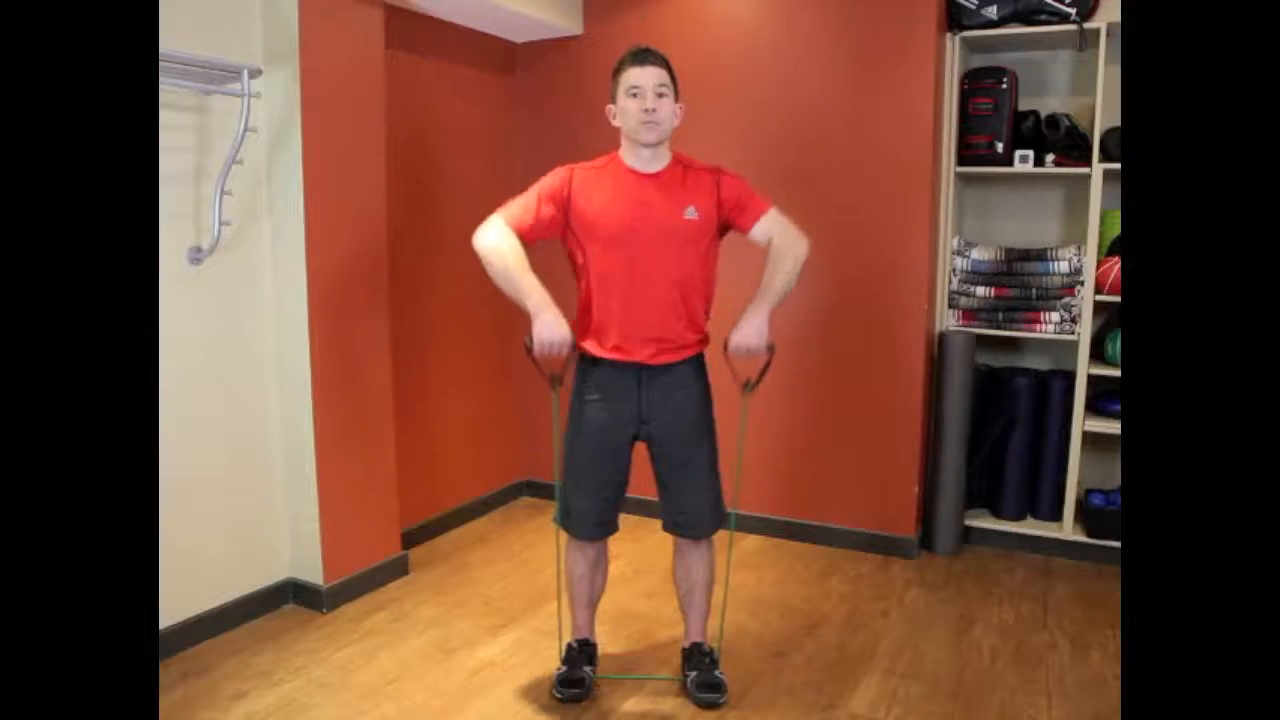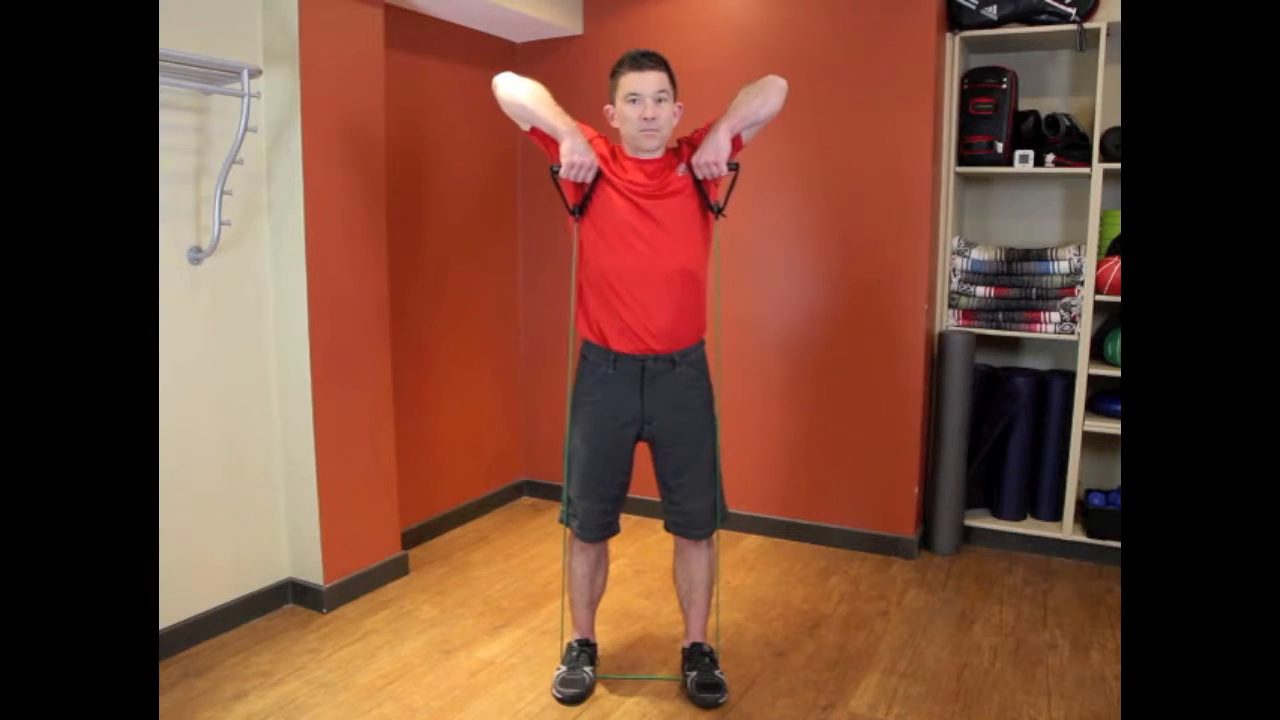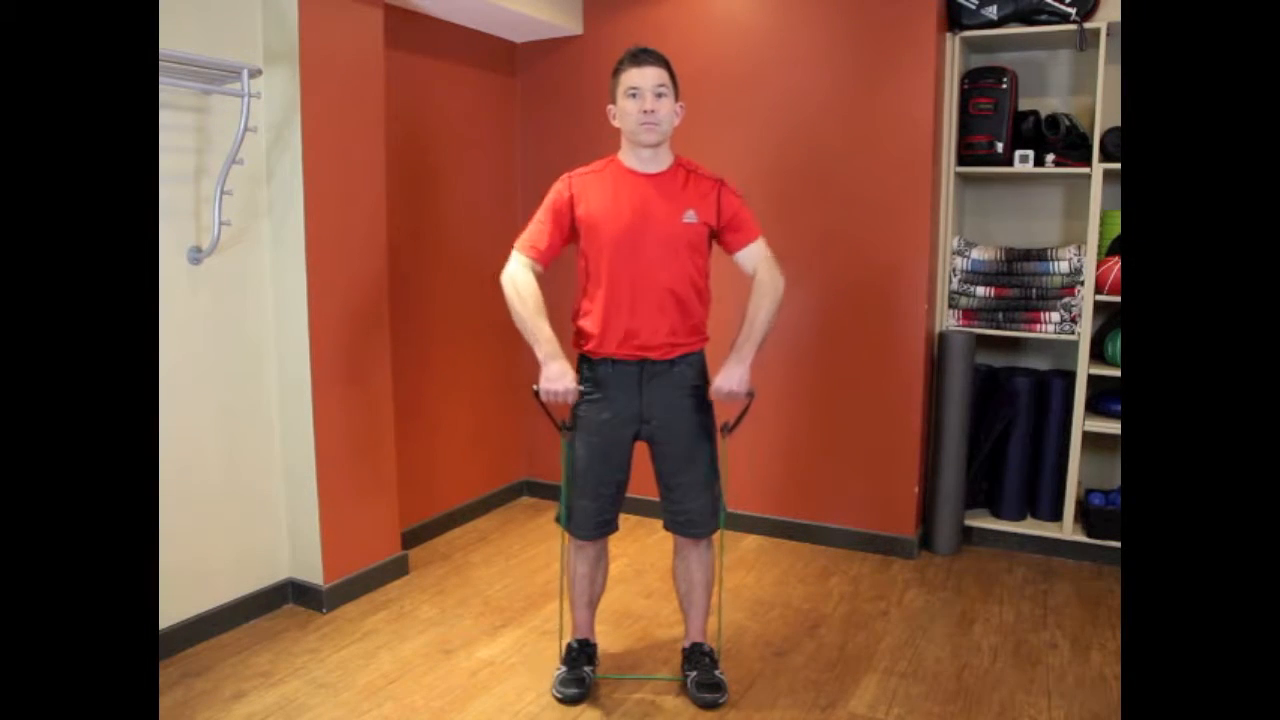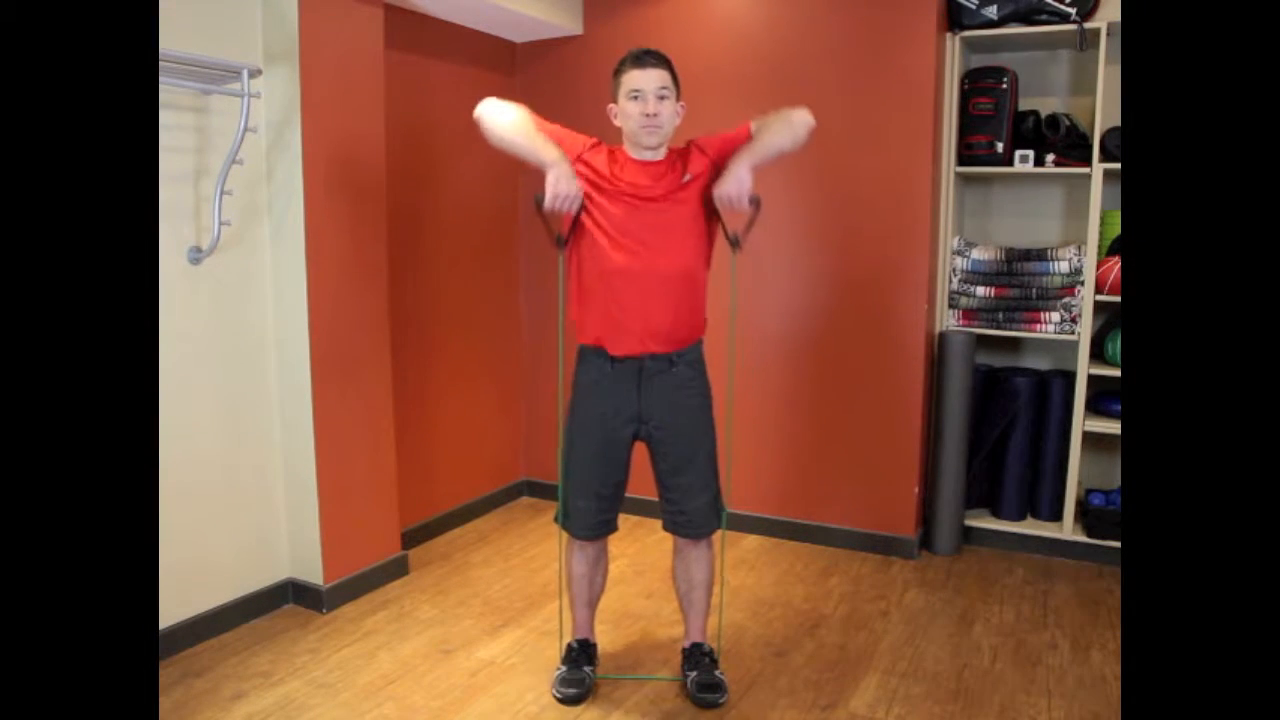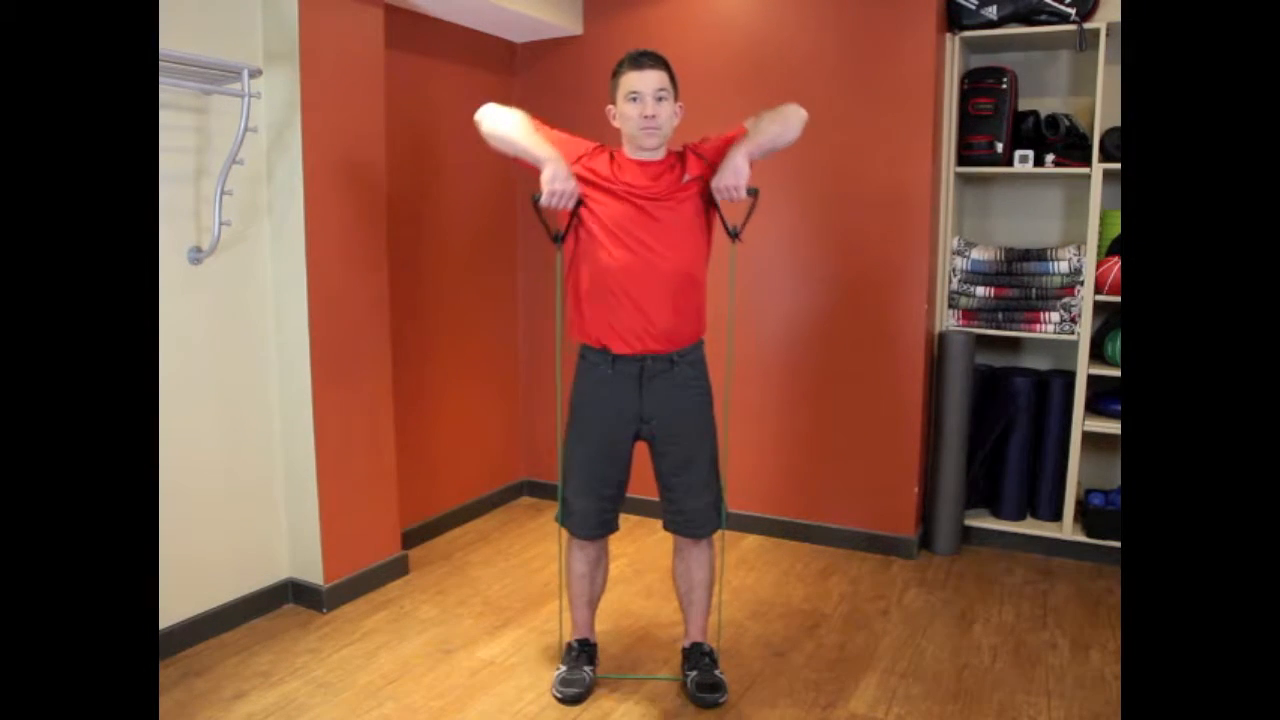
dt=1s
person 1, frame 1
left shoulder: (713, 185)
right shoulder: (575, 183)
left elbow: (791, 243)
right elbow: (491, 237)
left wrist: (759, 312)
right wrist: (541, 308)
left hip: (681, 380)
right hip: (599, 378)
left knee: (694, 525)
right knee: (585, 524)
left ankle: (696, 650)
right ankle: (581, 645)
person 1, frame 2
left shoulder: (697, 160)
right shoulder: (589, 161)
left elbow: (773, 89)
right elbow: (508, 86)
left wrist: (719, 134)
right wrist: (568, 136)
left hip: (682, 371)
right hip: (605, 371)
left knee: (695, 522)
right knee: (588, 522)
left ankle: (697, 648)
right ankle: (582, 645)
person 1, frame 3
left shoulder: (710, 192)
right shoulder: (577, 189)
left elbow: (768, 275)
right elbow: (518, 271)
left wrist: (742, 358)
right wrist: (551, 358)
left hip: (682, 378)
right hip: (601, 377)
left knee: (695, 523)
right knee: (586, 524)
left ankle: (697, 650)
right ankle: (581, 646)
person 1, frame 4
left shoulder: (704, 164)
right shoulder: (582, 162)
left elbow: (798, 122)
right elbow: (492, 113)
left wrist: (743, 162)
right wrist: (551, 164)
left hip: (679, 373)
right hip: (601, 373)
left knee: (694, 522)
right knee: (586, 522)
left ankle: (696, 649)
right ankle: (581, 645)
person 1, frame 5
left shoulder: (701, 166)
right shoulder: (585, 167)
left elbow: (792, 116)
right elbow: (491, 117)
left wrist: (740, 152)
right wrist: (549, 158)
left hip: (681, 372)
right hip: (602, 373)
left knee: (695, 522)
right knee: (587, 521)
left ankle: (697, 649)
right ankle: (582, 646)
